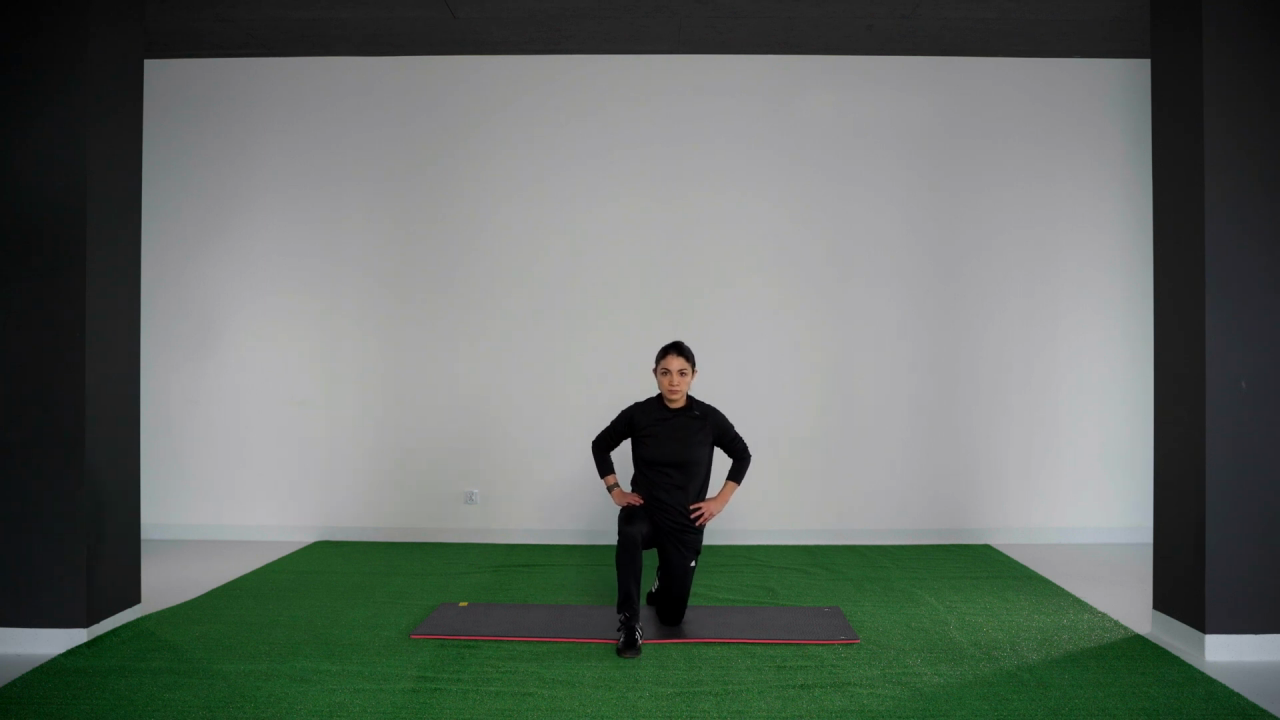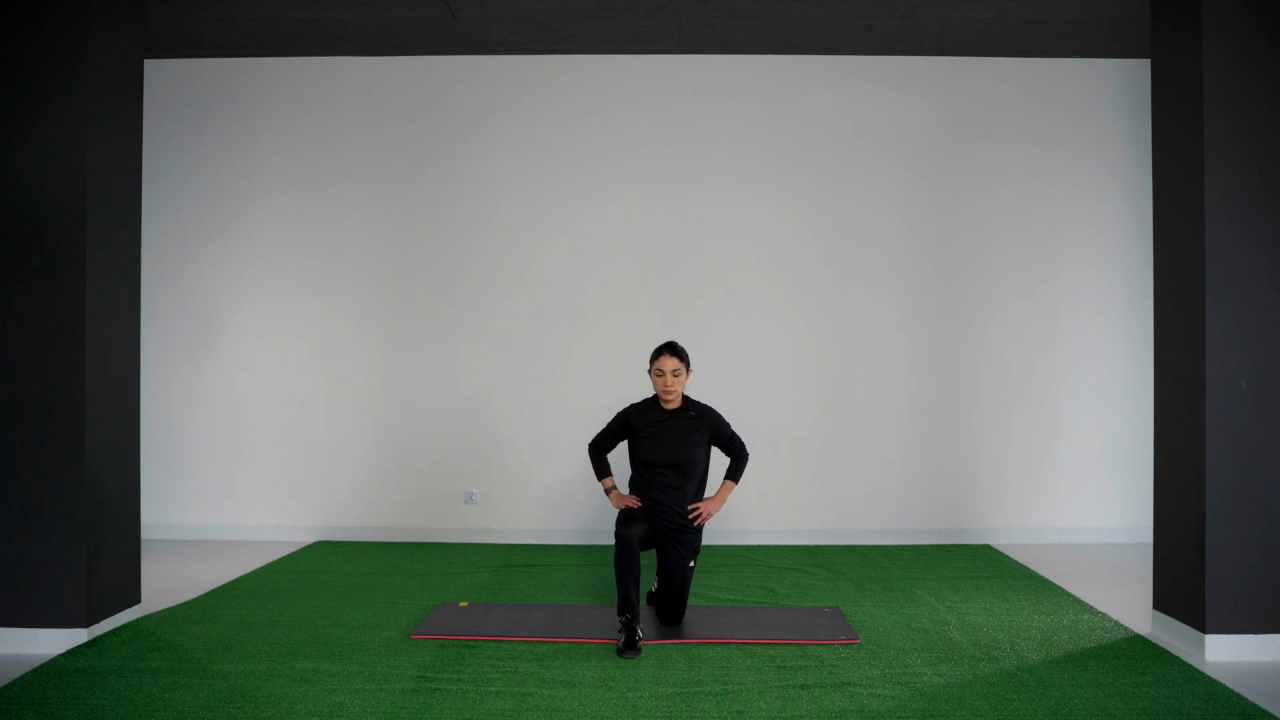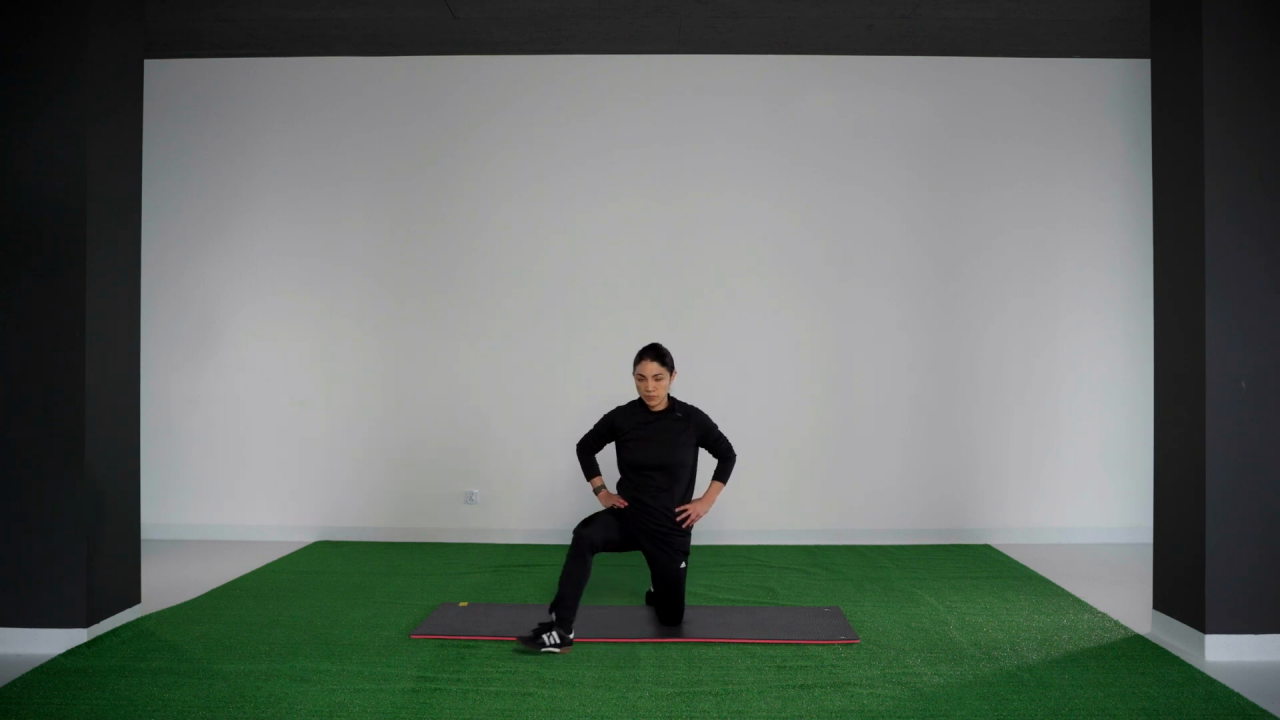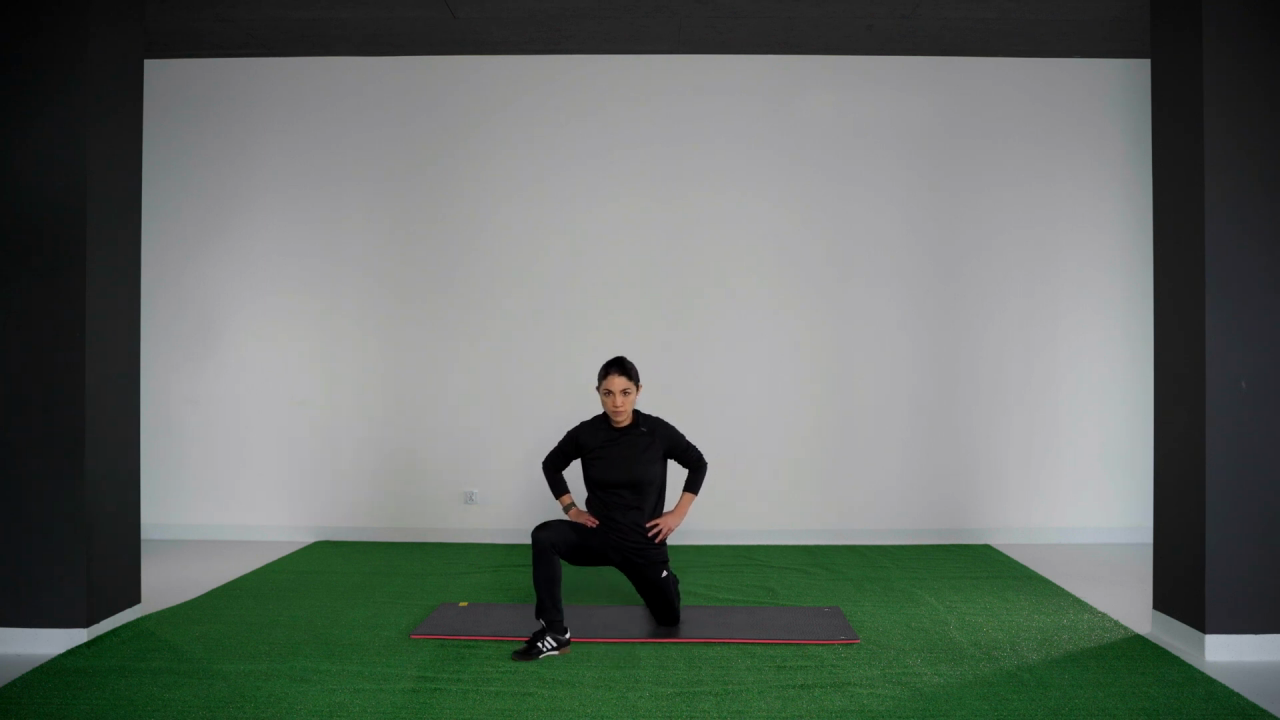
dt=0.4s
person 1, frame 1
left shoulder: (709, 418)
right shoulder: (638, 413)
left elbow: (742, 455)
right elbow: (600, 445)
left wrist: (721, 499)
right wrist: (615, 491)
left hip: (685, 522)
right hip: (644, 511)
left knee: (671, 616)
right knee: (629, 532)
left ankle: (663, 584)
right ankle: (629, 623)
person 1, frame 2
left shoulder: (705, 417)
right shoulder: (634, 415)
left elbow: (740, 453)
right elbow: (597, 447)
left wrist: (719, 499)
right wrist: (612, 493)
left hip: (683, 523)
right hip: (642, 513)
left knee: (671, 616)
right knee: (626, 534)
left ankle: (662, 583)
right ankle: (630, 625)
person 1, frame 3
left shoulder: (692, 419)
right shoulder: (621, 417)
left elbow: (727, 455)
right elbow: (585, 447)
left wrist: (707, 501)
right wrist: (601, 492)
left hip: (671, 526)
right hip: (628, 517)
left knee: (671, 617)
right knee: (586, 535)
left ankle: (662, 585)
right ankle: (560, 630)
person 1, frame 4
left shoulder: (658, 431)
right shoulder: (585, 433)
left elbow: (698, 464)
right elbow: (551, 465)
left wrist: (678, 514)
right wrist: (571, 509)
left hip: (644, 539)
right hip: (598, 534)
left knee: (668, 618)
right knee: (544, 536)
left ankle: (664, 579)
right ankle: (555, 633)
